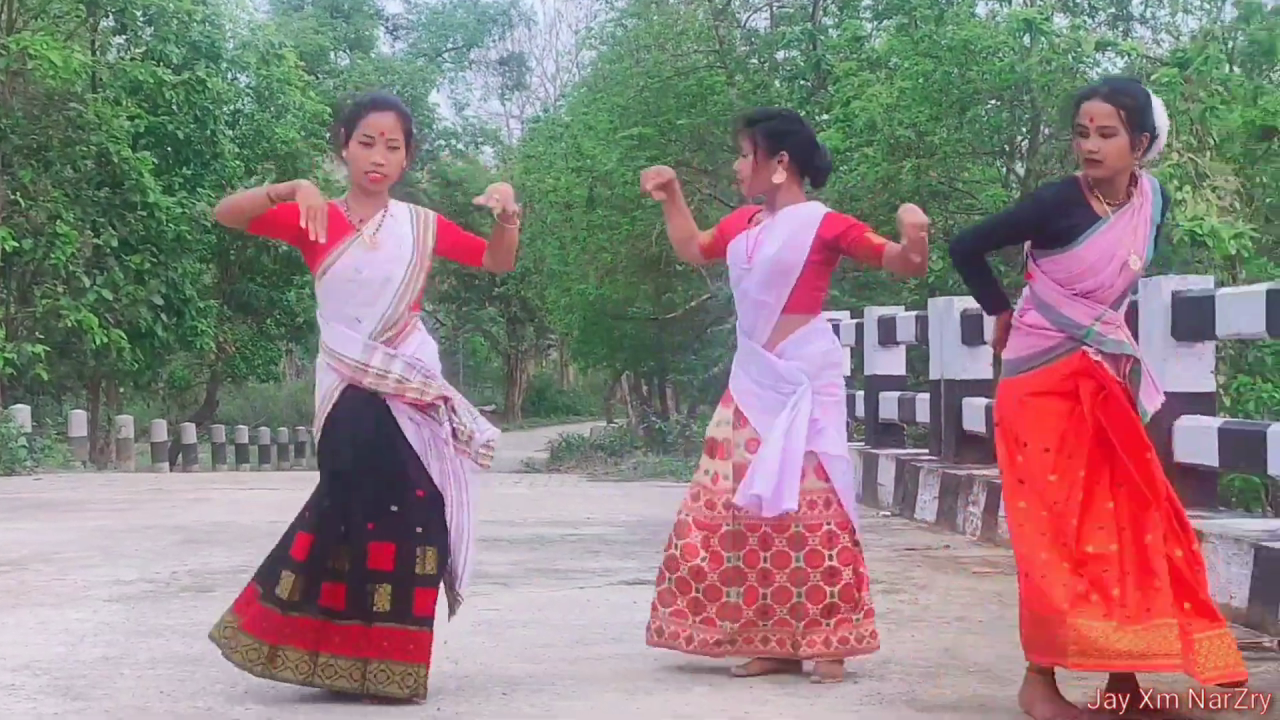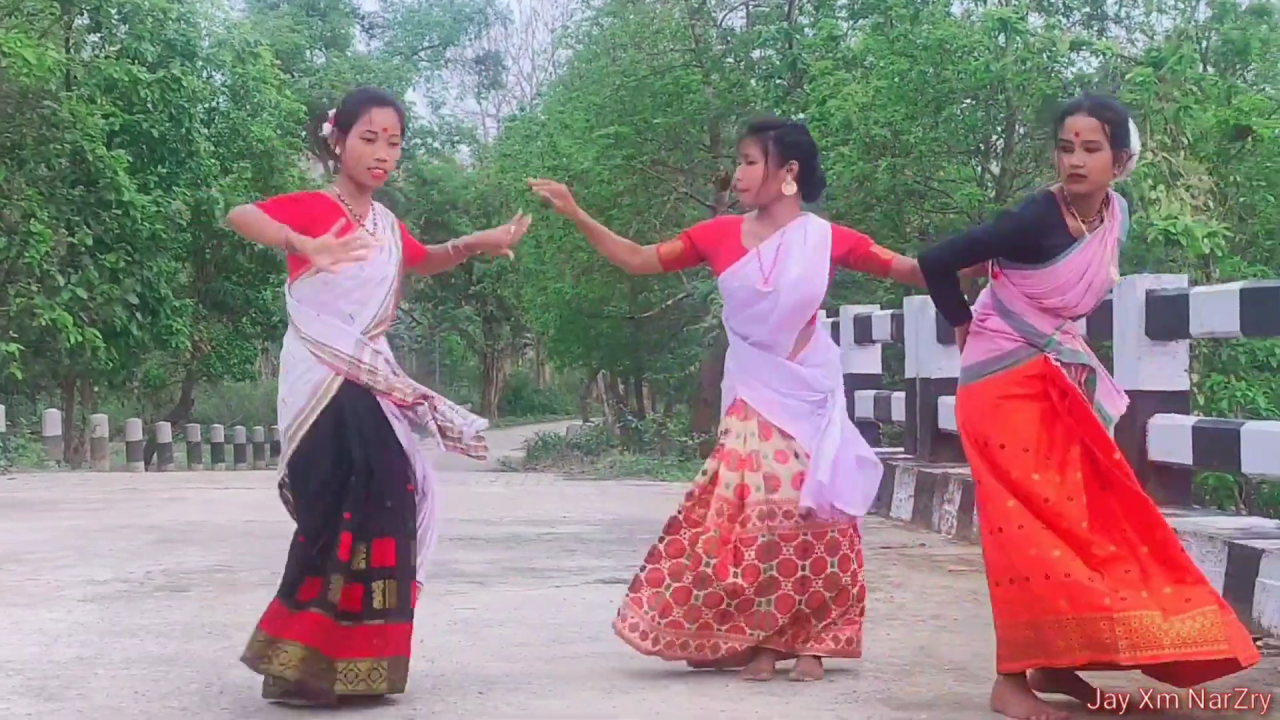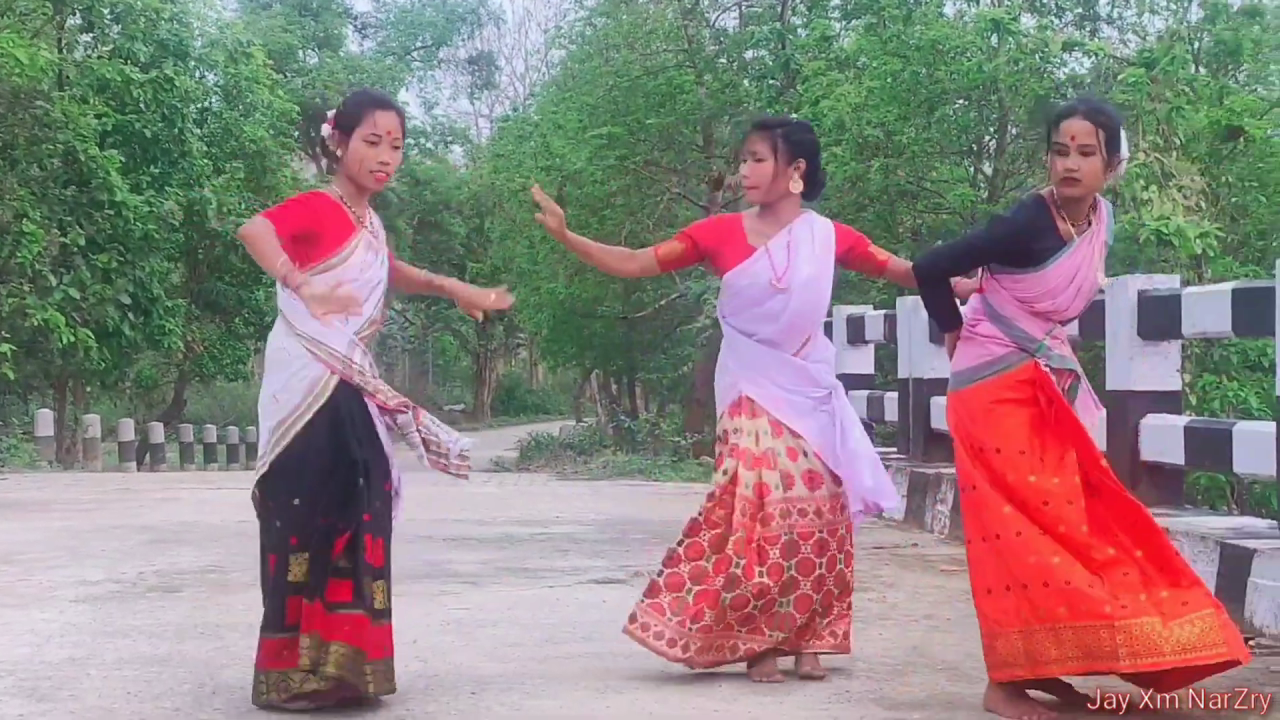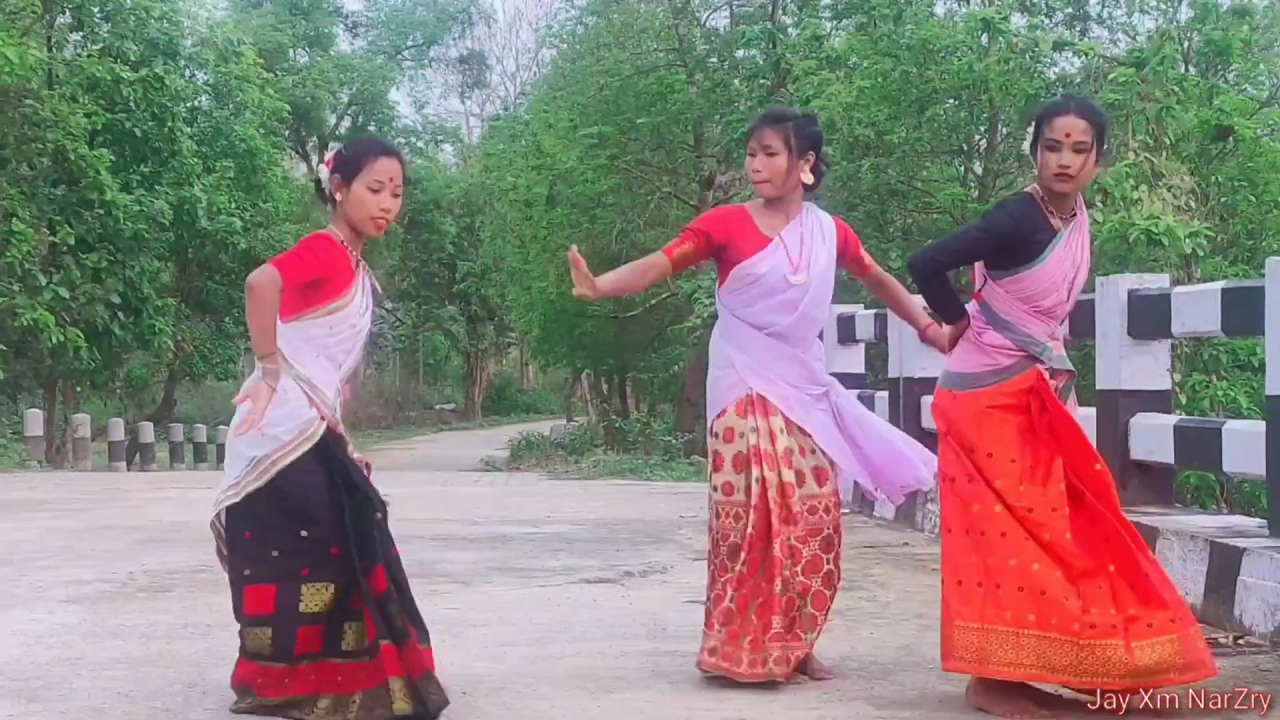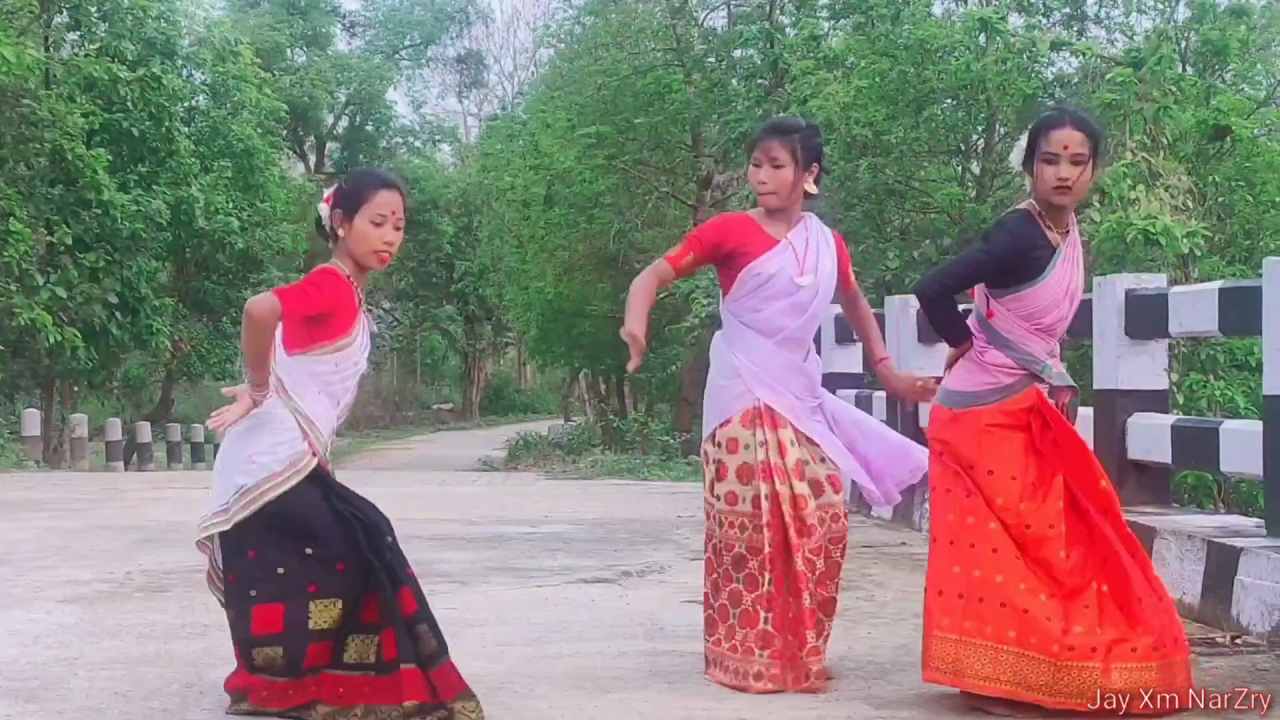
dt=0.1s
person 1, frame 1
left shoulder: (1153, 198)
right shoulder: (1057, 201)
right elbow: (965, 246)
right wrist: (1000, 315)
left hip: (1112, 374)
right hip: (1046, 375)
left knee: (1129, 514)
right knee: (1062, 521)
left ankle: (1117, 662)
person 1, frame 2
left shoulder: (1117, 213)
right shoulder: (1036, 217)
right elbow: (936, 261)
right wrist: (965, 324)
left hip: (1061, 381)
right hip: (1005, 383)
left knee: (1088, 512)
right knee: (1032, 525)
left ankle: (1050, 662)
person 1, frame 3
left shoulder: (1101, 218)
right shoulder: (1027, 221)
right elbow: (930, 268)
right wrist: (955, 332)
left hip: (1047, 385)
right hip: (996, 388)
left knee: (1075, 519)
right knee: (1025, 531)
left ankle: (1035, 664)
person 1, frame 4
left shoulder: (1078, 215)
right shoulder: (1019, 216)
right elbow: (925, 266)
right wrist: (959, 326)
left hip: (1036, 389)
right hip: (990, 392)
left knee: (1060, 521)
right knee: (1012, 529)
left ankle: (1023, 666)
person 1, frame 5
left shoulder: (1068, 229)
right shoulder: (1019, 234)
right elbow: (931, 293)
right wrist: (965, 348)
left hip: (1035, 405)
right hip: (989, 408)
left knee: (1062, 535)
right knee: (1003, 543)
person 2, frame 1
left shoulder: (422, 223)
right shoulder: (318, 219)
left elbow: (499, 260)
right elbow: (226, 214)
left wrist: (508, 213)
right wrist: (289, 189)
left hip: (412, 390)
right hip: (350, 389)
left knee: (407, 514)
right knee: (352, 512)
left ankle: (388, 665)
person 2, frame 2
left shoulder: (384, 221)
right shoulder: (314, 206)
left elbow: (422, 258)
right elbow: (241, 217)
left wrist: (484, 242)
right wrist: (306, 246)
left hip: (367, 386)
right hip: (321, 386)
left knee: (382, 513)
right knee: (336, 516)
left ankle: (356, 662)
right ankle: (308, 657)
person 2, frame 3
left shoulder: (370, 225)
right shoulder: (317, 208)
left elbow: (391, 273)
right elbow: (253, 229)
left wrist: (456, 289)
right wrist: (305, 288)
left hip: (350, 386)
right hip: (309, 385)
left knee: (354, 511)
right knee: (317, 516)
left ankle: (342, 663)
right ankle: (316, 665)
person 2, frame 4
left shoulder: (352, 264)
right shoulder: (325, 249)
right elbow: (263, 285)
right wrist: (269, 374)
left hip: (310, 435)
right hip: (286, 435)
left knee: (352, 537)
right knee: (334, 544)
person 2, frame 5
left shoulder: (346, 292)
right shoulder: (329, 283)
right elbow: (259, 307)
left wrist: (254, 393)
right wrist: (256, 390)
left hip: (295, 458)
right hip: (275, 461)
person 3, frame 1
left shoulder: (827, 223)
right shoulder: (741, 223)
left elbow: (905, 265)
right elbow: (692, 249)
left wrist: (915, 234)
right wrist: (672, 197)
left hip: (804, 383)
right hip: (751, 383)
left knee: (806, 508)
right knee: (722, 506)
left ankle: (823, 638)
right ankle: (770, 639)
person 3, frame 2
left shoulder: (829, 238)
right shoulder: (718, 235)
left elbow: (906, 269)
right elbow: (640, 259)
right wrist: (577, 215)
left hip: (812, 392)
right hip: (752, 393)
left knee: (818, 516)
right knee: (735, 510)
left ankle: (804, 639)
right ankle: (743, 638)
person 3, frame 3
left shoulder: (830, 236)
right shoulder: (719, 232)
left elbow: (895, 270)
right elbow: (636, 263)
right wrist: (566, 237)
left hip: (810, 389)
right hip: (751, 389)
left knee: (816, 515)
right knee: (752, 510)
left ankle: (805, 638)
right ankle: (755, 638)
person 3, frame 4
left shoulder: (831, 231)
right shoulder: (723, 224)
left elbow: (881, 282)
right elbow: (655, 266)
left wrist: (932, 331)
right wrist: (597, 284)
left hip: (802, 385)
right hip: (743, 386)
left knee: (813, 511)
right knee: (755, 514)
left ankle: (792, 642)
right ankle: (745, 647)
person 3, frame 5
left shoulder: (828, 242)
right shoulder: (729, 230)
left elbow: (855, 305)
right elbow: (655, 274)
left wrist: (888, 372)
right wrist: (635, 319)
left hip: (800, 394)
right hip: (747, 395)
left knee: (821, 519)
right knee: (758, 526)
left ankle: (798, 654)
right ankle: (754, 658)
